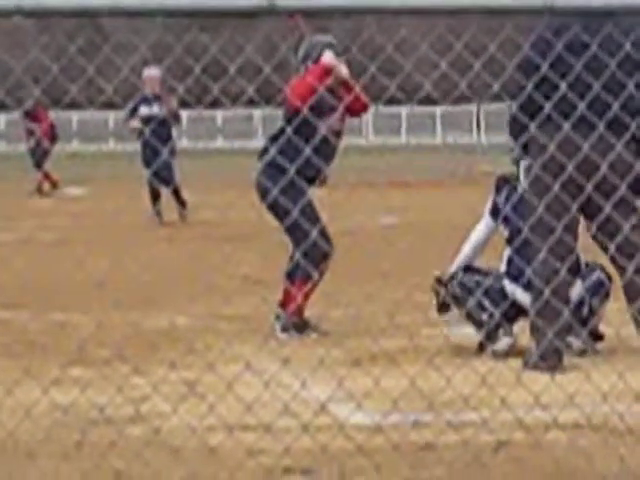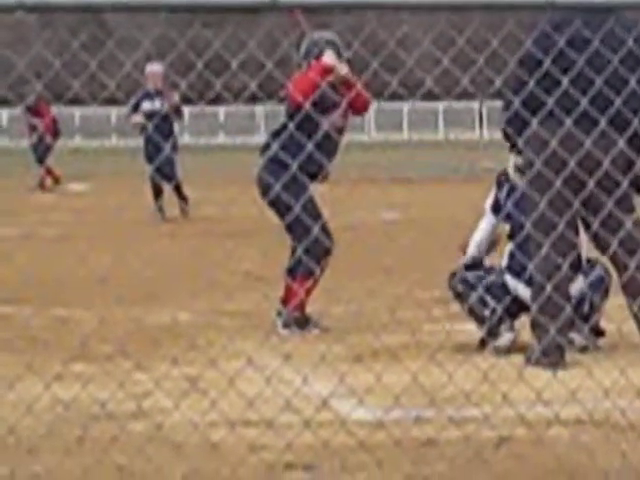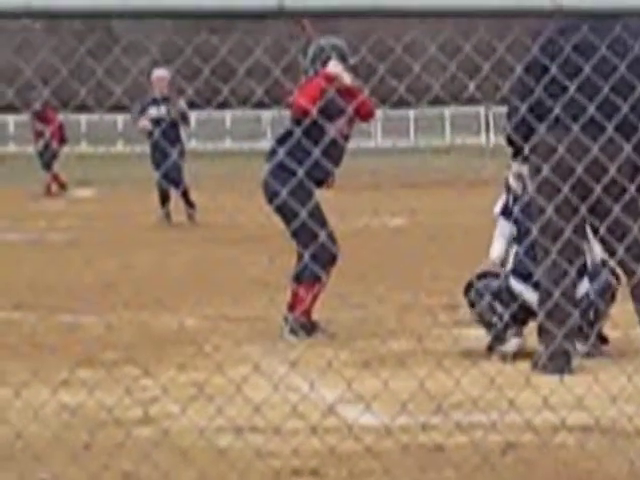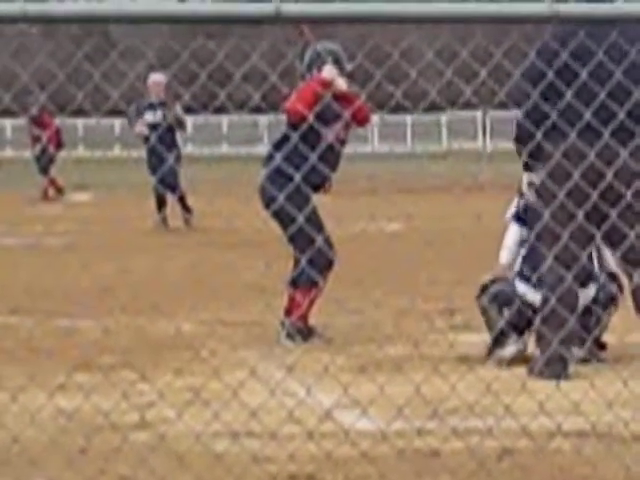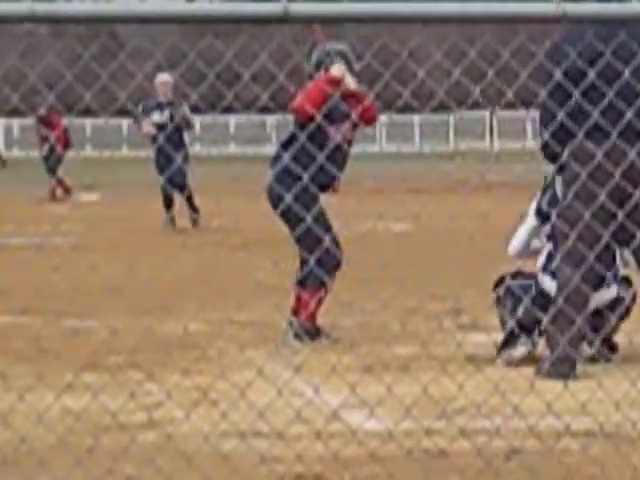
dt=0.2s
person 1, frame 1
left shoulder: (553, 32)
left elbow: (524, 95)
left wrist: (525, 148)
left hip: (553, 147)
left knee: (550, 250)
left ankle: (547, 348)
person 1, frame 2
left shoulder: (555, 27)
left elbow: (519, 88)
left wrist: (516, 142)
left hip: (550, 143)
right hip: (610, 148)
left knee: (550, 246)
left ankle: (549, 345)
person 1, frame 3
left shoulder: (561, 32)
left elbow: (526, 95)
left wrist: (521, 151)
left hip: (561, 149)
left knee: (558, 252)
left ankle: (556, 350)
person 1, frame 4
left shoulder: (560, 40)
left elbow: (534, 104)
left wrist: (531, 162)
left hip: (568, 158)
left knee: (560, 258)
left ankle: (553, 357)
person 1, frame 5
left shoulder: (573, 42)
left elbow: (556, 110)
left wrist: (561, 159)
left hip: (592, 158)
left knee: (575, 256)
left ankle: (560, 355)
person 2, frame 1
left shoulder: (335, 94)
right shoulder: (307, 89)
left elbow: (361, 106)
right elbow: (294, 97)
left wrist: (345, 80)
right wrist: (322, 68)
left hip: (292, 182)
right hip: (279, 179)
left knee: (310, 246)
right knee: (317, 247)
left ankle: (288, 312)
right ankle: (290, 318)
person 2, frame 2
left shoulder: (337, 90)
right shoulder: (308, 83)
left elbow: (363, 105)
right elbow: (295, 97)
left wrist: (346, 78)
right wrist: (322, 69)
left hip: (293, 177)
right hip: (281, 175)
left knee: (310, 241)
right knee: (317, 243)
left ankle: (289, 308)
right ankle: (292, 313)
person 2, frame 3
left shoulder: (343, 96)
right shoulder: (314, 89)
left elbow: (368, 113)
right elbow: (299, 106)
left wrist: (350, 87)
right wrist: (327, 77)
left hip: (299, 184)
right hip: (286, 181)
left knee: (315, 248)
right knee: (323, 249)
left ankle: (296, 314)
right ankle: (298, 319)
person 2, frame 4
left shoulder: (339, 102)
right shoulder: (309, 94)
left elbow: (364, 118)
right elbow: (293, 111)
left wrist: (345, 92)
right wrist: (321, 82)
left hip: (297, 189)
right hip: (283, 186)
left knee: (311, 253)
right knee: (319, 254)
left ankle: (292, 319)
right ankle: (295, 324)
person 2, frame 5
left shoulder: (346, 101)
right shoulder: (317, 94)
left elbow: (370, 117)
right elbow: (300, 108)
left wrist: (354, 91)
right wrist: (330, 80)
left hip: (304, 189)
right hip: (290, 186)
left knee: (317, 253)
right knee: (327, 254)
left ankle: (300, 319)
right ankle: (303, 324)
person 3, frame 1
left shoulder: (505, 189)
left elbow: (475, 243)
left wrist: (448, 278)
left hip: (517, 295)
left knee: (458, 280)
right knee: (599, 275)
left ankle: (496, 332)
right ankle: (581, 332)
person 3, frame 2
left shoulder: (505, 186)
left elbow: (478, 244)
left hip: (519, 290)
right hip: (569, 292)
left knee: (462, 278)
right knee: (600, 270)
left ankle: (499, 328)
right ankle: (582, 328)
person 3, frame 3
left shoulder: (514, 195)
left elbow: (497, 256)
right elbow: (597, 255)
left hip: (526, 292)
right hip: (574, 292)
left knee: (477, 285)
right knee: (607, 275)
left ankle: (506, 334)
right ankle: (587, 336)
person 3, frame 4
left shoulder: (525, 201)
left elbow: (505, 261)
right elbow: (609, 267)
left hip: (532, 297)
right hip: (581, 295)
left knee: (490, 291)
right knee: (611, 284)
left ankle: (508, 339)
right ankle: (586, 342)
person 3, frame 5
left shoulder: (551, 193)
left elbow: (514, 251)
left hip: (553, 289)
right hip: (599, 294)
left knee: (506, 284)
right knee: (626, 290)
left ankle: (520, 338)
right ankle: (596, 341)
person 4, frame 1
left shoulder: (167, 99)
right shoulder: (139, 101)
left elbow: (176, 121)
right elbow: (129, 118)
left wrist: (171, 109)
right wrist: (133, 123)
left hip: (165, 143)
right hip: (148, 144)
left knee: (167, 176)
right knee: (152, 176)
left ankle: (181, 205)
right ankle: (156, 210)
person 4, frame 2
left shoulder: (169, 94)
right shoulder: (141, 96)
left elbow: (179, 116)
right elbow: (132, 114)
left wrist: (172, 103)
right wrist: (135, 118)
left hip: (167, 139)
right hip: (150, 139)
left knee: (169, 172)
right knee: (155, 172)
left ankle: (183, 200)
right ankle: (158, 206)
person 4, frame 3
left shoulder: (175, 101)
right shoulder: (147, 102)
left elbow: (186, 122)
right elbow: (138, 118)
left wrist: (178, 110)
right wrist: (141, 123)
left hip: (174, 145)
right hip: (157, 145)
left knee: (175, 177)
right knee: (162, 177)
left ankle: (189, 206)
right ankle: (165, 211)
person 4, frame 4
left shoulder: (171, 105)
right shoulder: (142, 106)
left elbow: (182, 126)
right elbow: (133, 119)
left wrist: (174, 116)
right wrist: (137, 127)
left hip: (171, 149)
right hip: (153, 150)
left knee: (172, 182)
right knee: (158, 182)
left ankle: (186, 211)
right ankle: (162, 216)
person 4, frame 5
left shoulder: (178, 105)
right shoulder: (149, 105)
left elbow: (189, 126)
right elbow: (139, 118)
left wrist: (181, 117)
right wrist: (144, 126)
left hip: (178, 149)
right hip: (161, 150)
left knee: (180, 181)
right knee: (166, 182)
left ankle: (194, 211)
right ankle: (169, 215)
